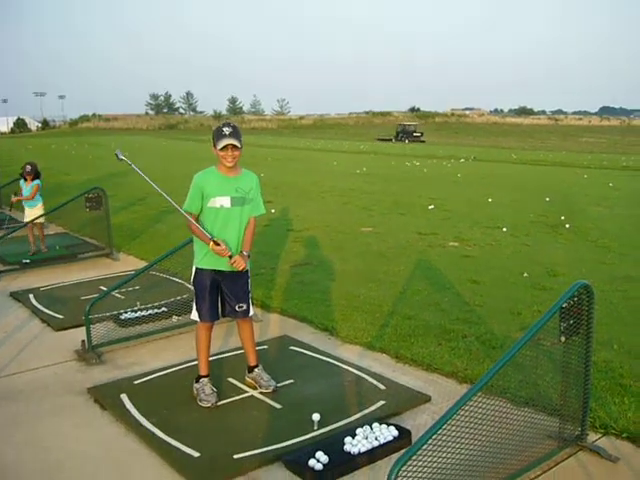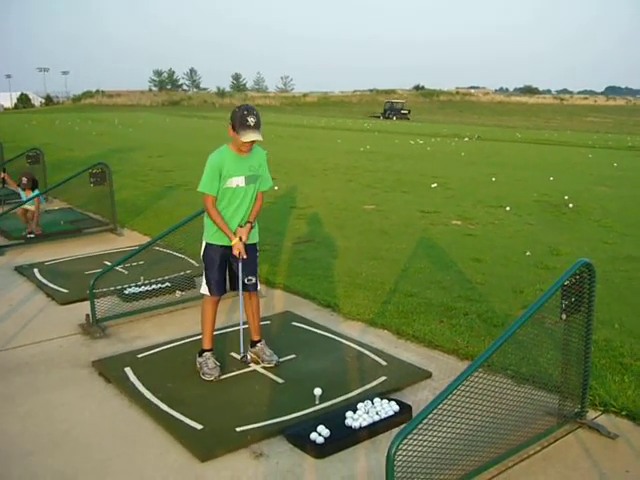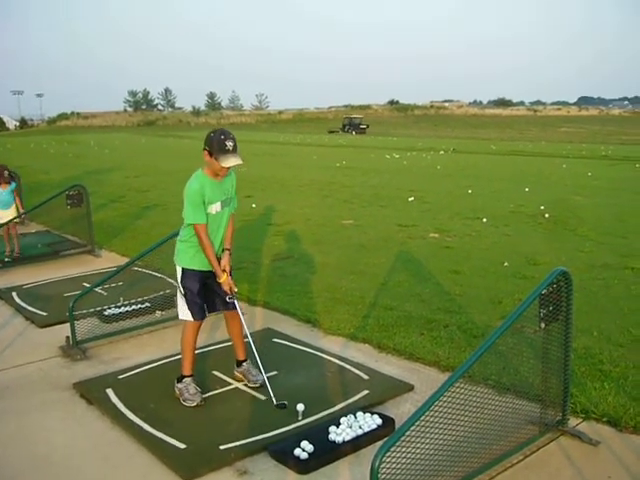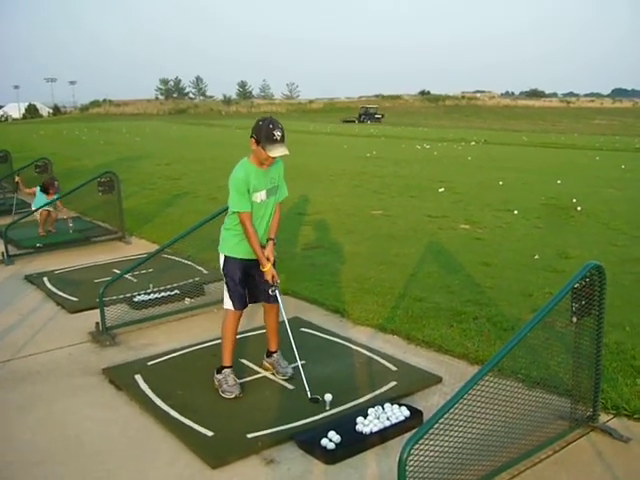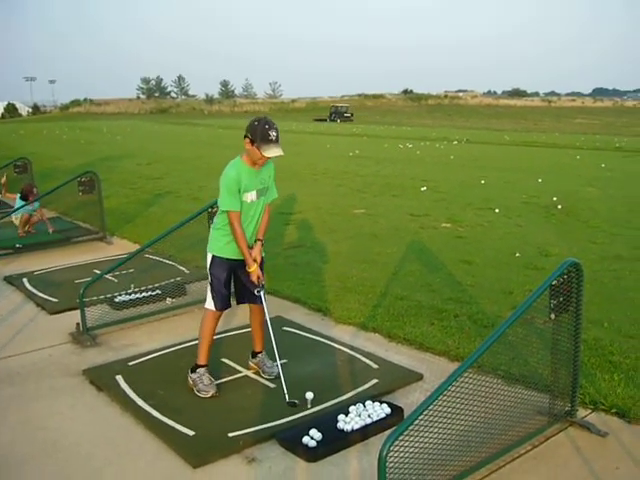
dt=1s
person 1, frame 1
left shoulder: (251, 180)
right shoulder: (202, 179)
left elbow: (251, 221)
right elbow: (191, 220)
left wrist: (244, 254)
right wrist: (211, 243)
left hip: (237, 264)
right hip: (206, 263)
left knee: (244, 316)
right knee: (205, 320)
left ankle: (253, 370)
right ankle: (203, 379)
person 1, frame 2
left shoulder: (260, 156)
right shoulder: (217, 159)
left elbow: (260, 195)
right elbow: (209, 205)
left wrist: (248, 226)
right wrist: (232, 238)
left hip: (248, 238)
right hip: (217, 239)
left knee: (251, 291)
right knee: (213, 294)
left ankle: (256, 344)
right ankle: (205, 353)
person 1, frame 3
left shoulder: (230, 177)
right shoulder: (195, 187)
right elbow: (201, 235)
left wrist: (227, 255)
right wrist: (220, 274)
left hip: (218, 258)
right hip: (193, 262)
left knee: (231, 310)
right knee: (194, 319)
left ankle: (242, 364)
right ankle: (185, 380)
person 1, frame 4
left shoulder: (278, 166)
right shoulder: (241, 174)
right elbow: (246, 223)
left wrist: (270, 244)
right wrist: (263, 262)
left hip: (263, 248)
right hip: (236, 251)
left knee: (271, 301)
right knee: (235, 308)
left ankle: (273, 355)
right ankle: (225, 371)
person 1, frame 5
left shoulder: (268, 167)
right shoulder: (232, 174)
right elbow: (235, 223)
left wrist: (259, 245)
right wrist: (249, 263)
left hip: (251, 248)
right hip: (224, 251)
left knee: (257, 302)
right knee: (216, 308)
left ankle: (257, 355)
right ankle: (199, 370)
